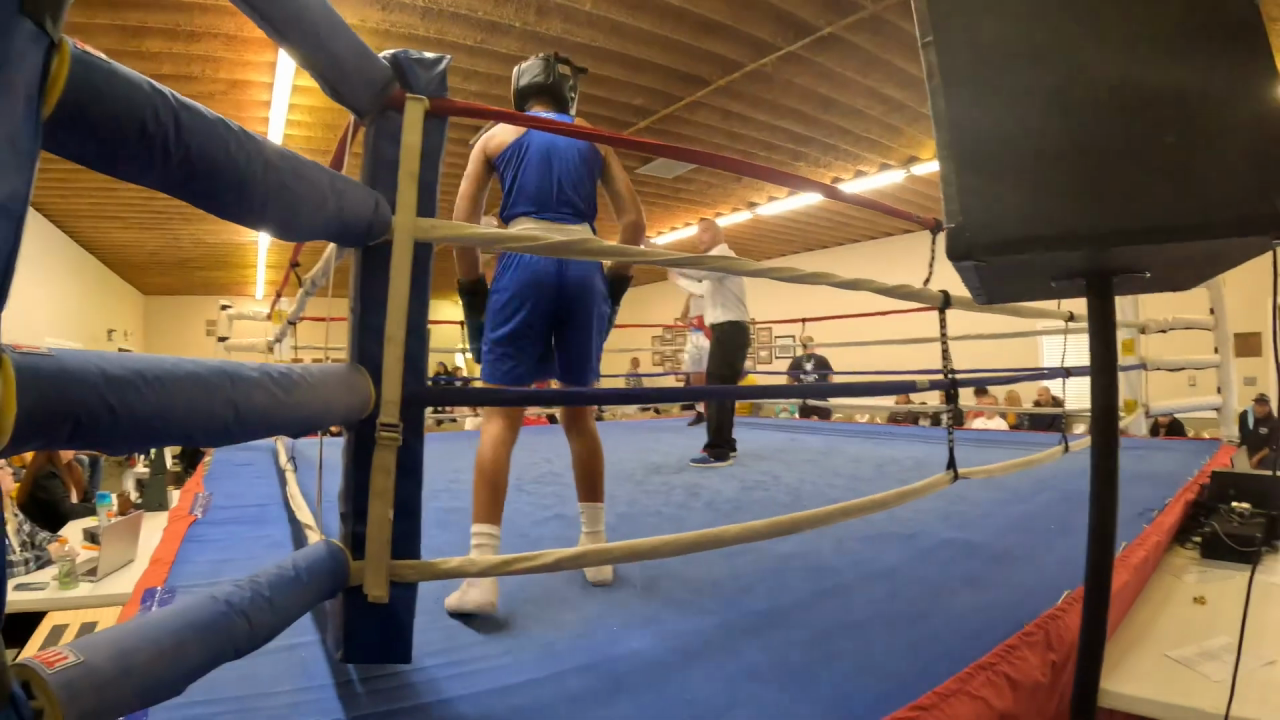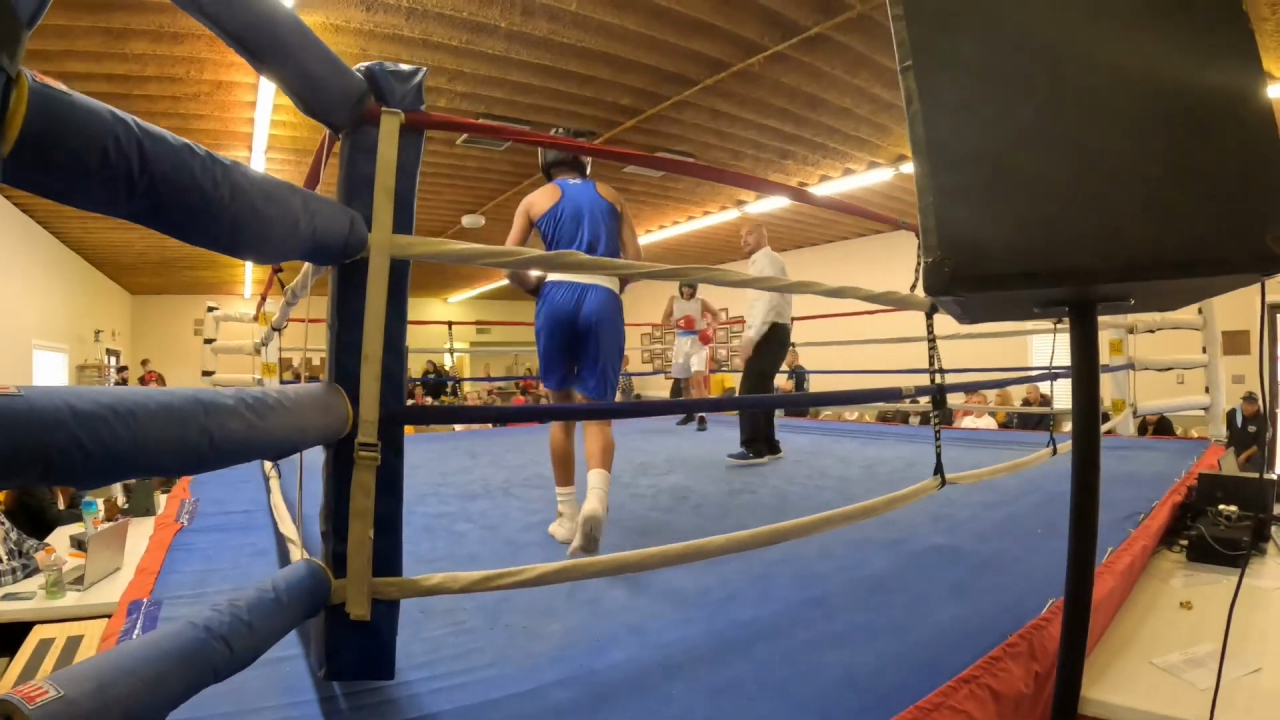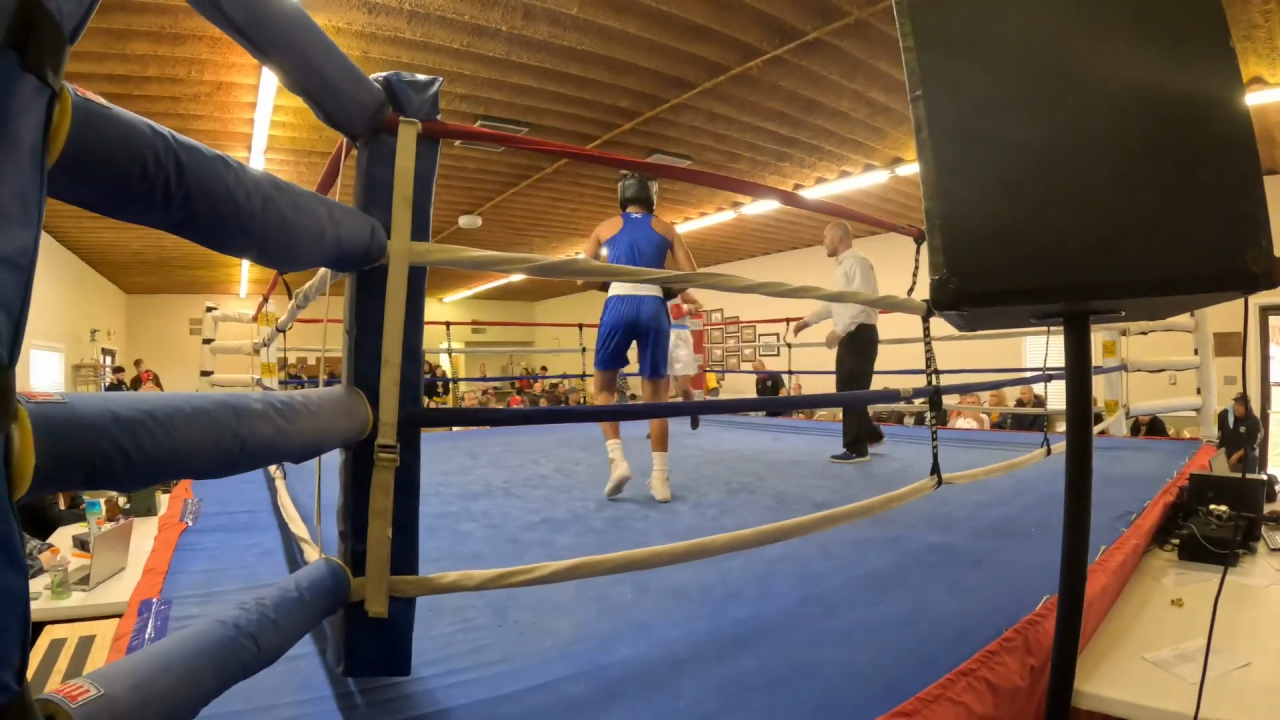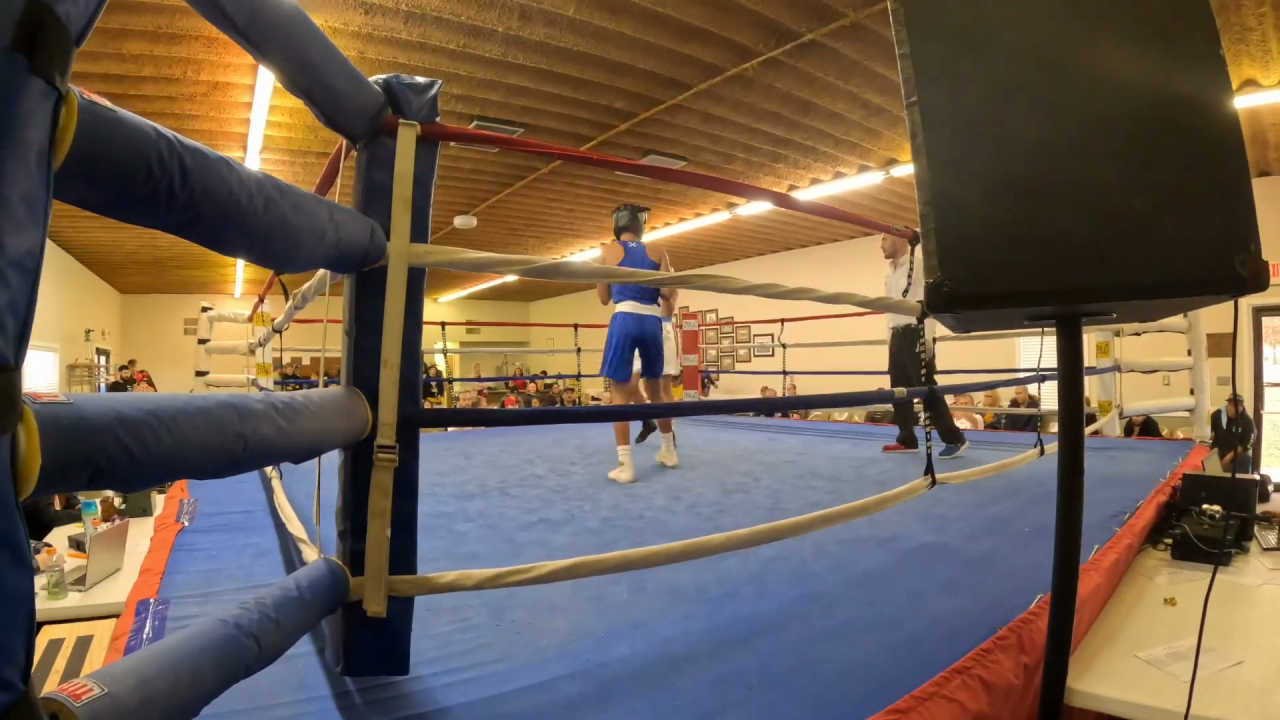
dt=0.7s
person 1, frame 1
left shoulder: (495, 135)
right shoulder: (591, 137)
left elbow: (461, 222)
right elbow: (633, 218)
left wrist: (472, 292)
right wrist: (616, 283)
left hip: (523, 265)
right hip: (582, 268)
left knee: (501, 417)
right knee: (579, 416)
left ankle: (480, 571)
right ankle: (596, 550)
person 1, frame 2
left shoulder: (535, 200)
right shoulder: (609, 195)
left elbow: (510, 269)
right elbow: (633, 260)
left wrist: (536, 288)
left hip: (557, 297)
right hip: (602, 299)
left knee: (562, 409)
right knee: (596, 414)
left ankle: (566, 513)
right ankle: (594, 499)
person 1, frame 3
left shoulder: (605, 227)
right shoulder: (666, 229)
right elbow: (690, 277)
left hip: (618, 304)
right hip: (653, 307)
left knee: (604, 387)
right knee: (655, 395)
left ankle: (617, 459)
right ankle: (660, 479)
person 1, frame 4
left shoulder: (608, 252)
right shoulder: (656, 254)
left elbow: (604, 297)
right elbow: (668, 294)
left hip: (624, 321)
right hip: (652, 323)
left knee: (621, 396)
right knee: (655, 392)
left ankle: (625, 464)
right ankle: (668, 451)
person 2, frame 1
left shoulder: (722, 256)
right shoulder: (718, 259)
left elbow: (696, 271)
right elbow: (705, 289)
right wrist: (677, 279)
left hip: (729, 331)
right hip: (729, 332)
left ankle: (718, 452)
right ankle: (726, 445)
person 2, frame 2
left shoulder: (769, 261)
right shoulder: (758, 264)
left elbow: (771, 300)
left wrist: (751, 336)
right wrist: (750, 335)
left hip: (771, 333)
right hip: (764, 334)
left knee: (751, 390)
right knee: (759, 391)
left ankle: (755, 446)
right ankle: (765, 445)
person 2, frame 3
left shoulder: (858, 263)
right shoulder: (843, 265)
left elbow: (862, 303)
right elbow: (833, 304)
left wrist: (839, 330)
right wrist: (808, 320)
left hip: (859, 334)
right hip: (848, 335)
left knee: (853, 391)
right knee: (847, 390)
left ankle: (856, 448)
right ankle: (871, 435)
person 2, frame 4
left shoulder: (918, 268)
right shoulder: (890, 273)
left wrist: (927, 337)
right wrist: (891, 336)
left hip: (916, 334)
right hip: (898, 336)
left knee: (926, 387)
right knee: (899, 389)
left ankle: (954, 439)
right ankle: (907, 440)
